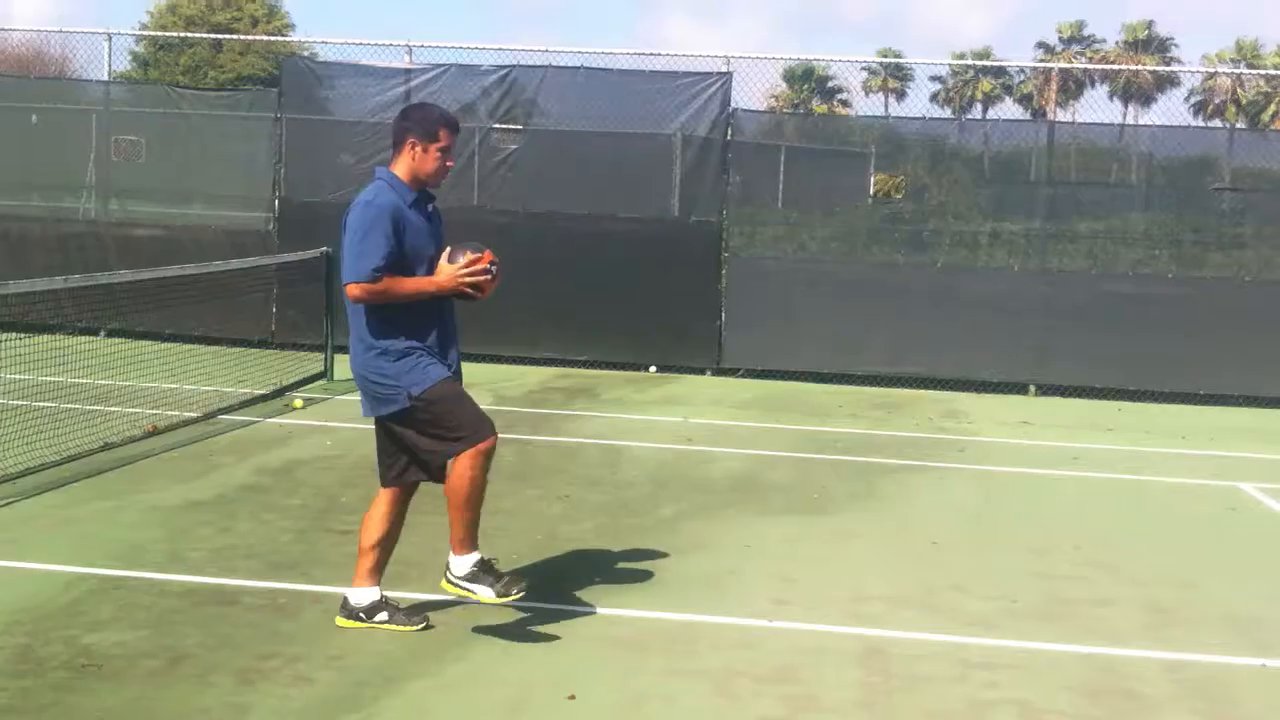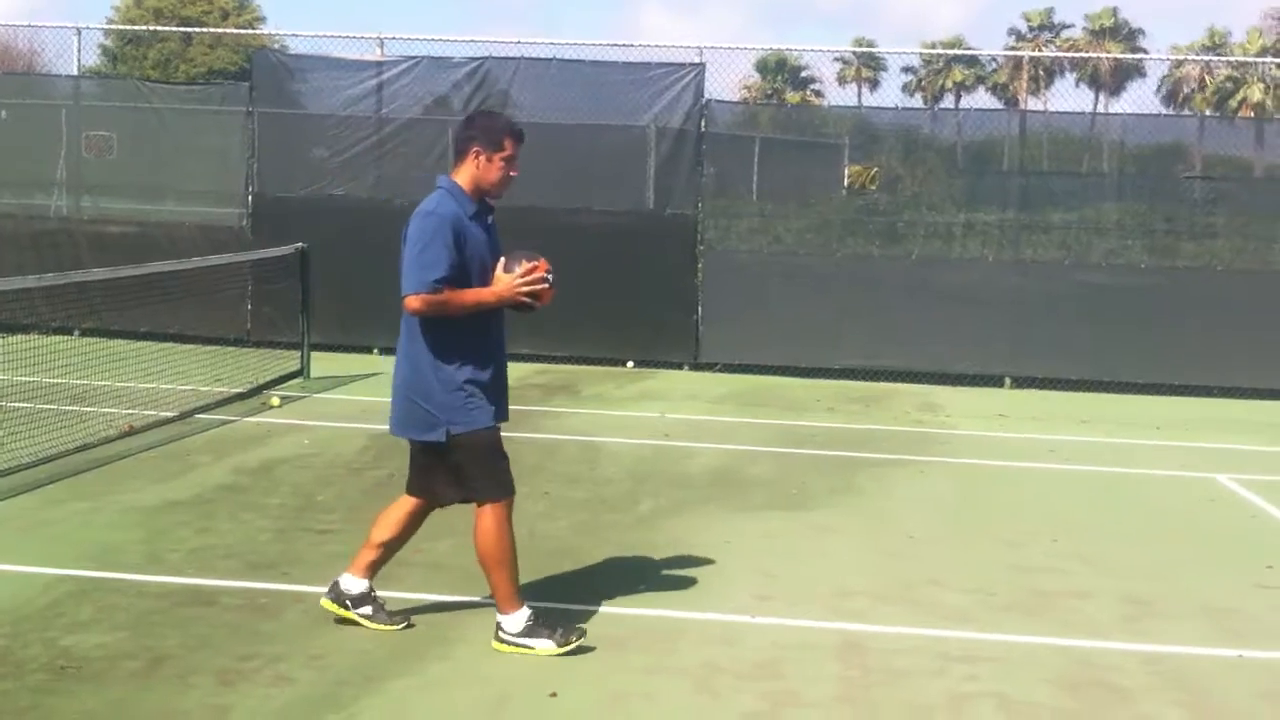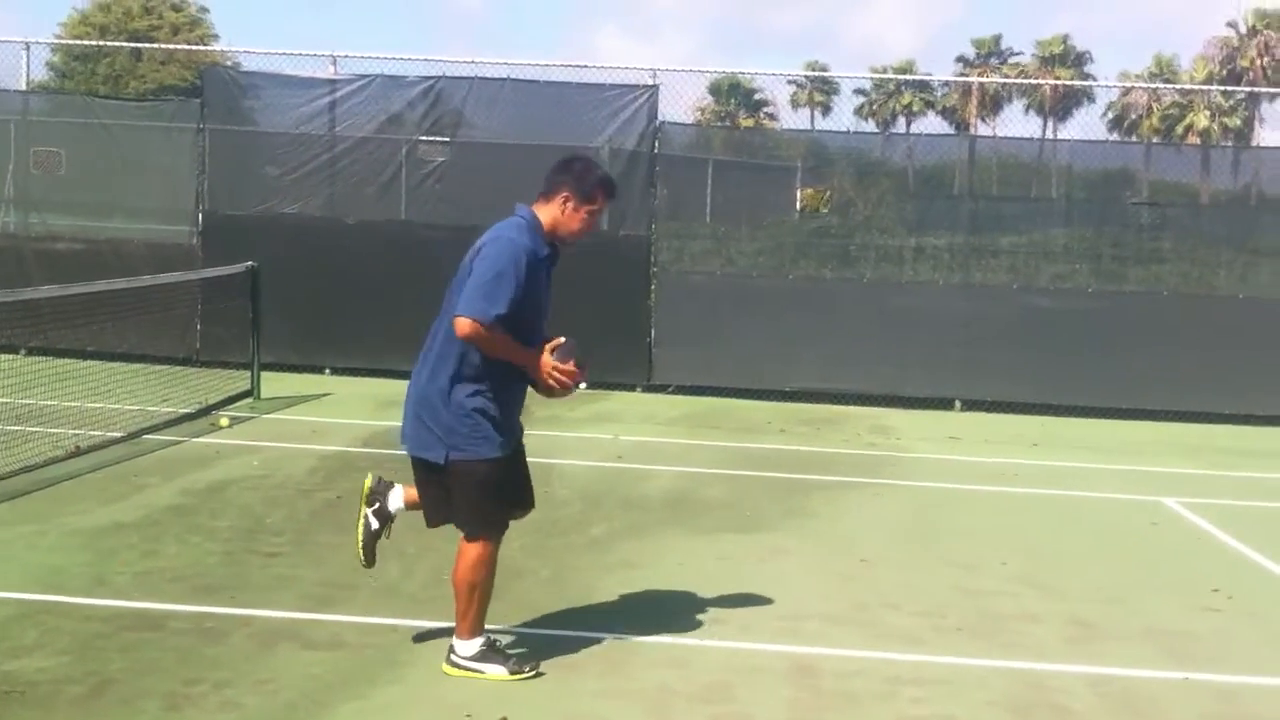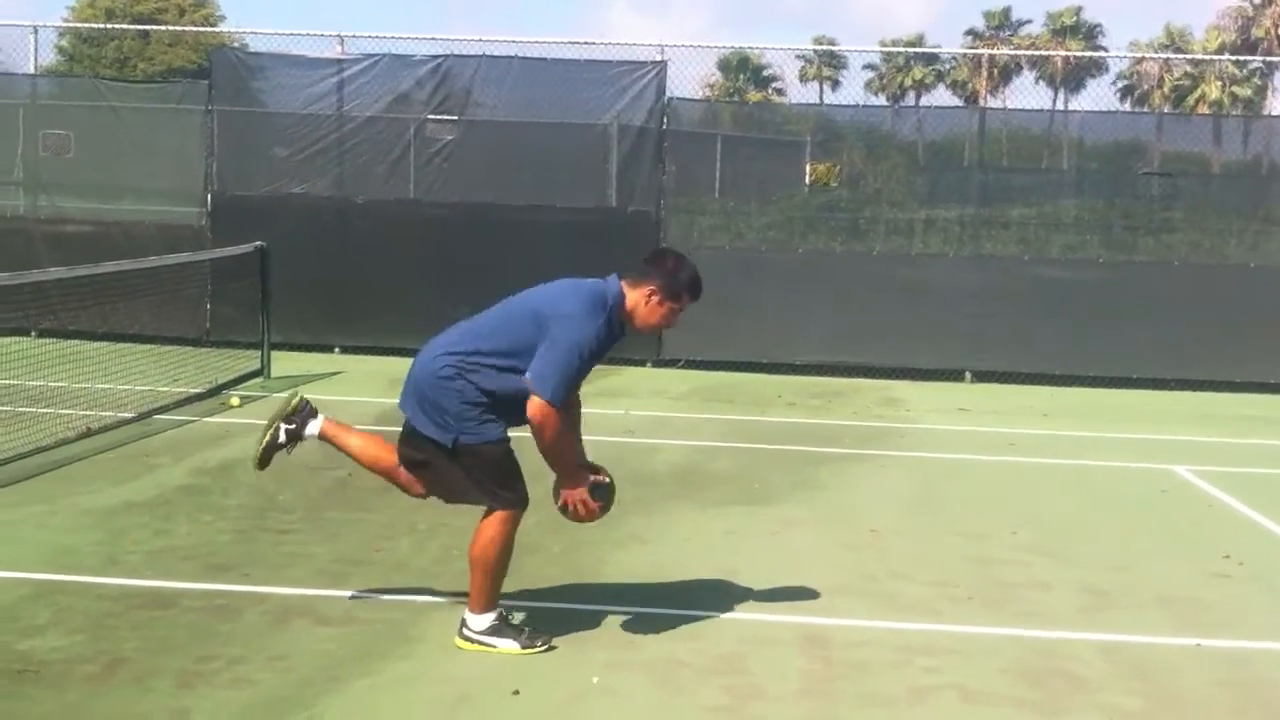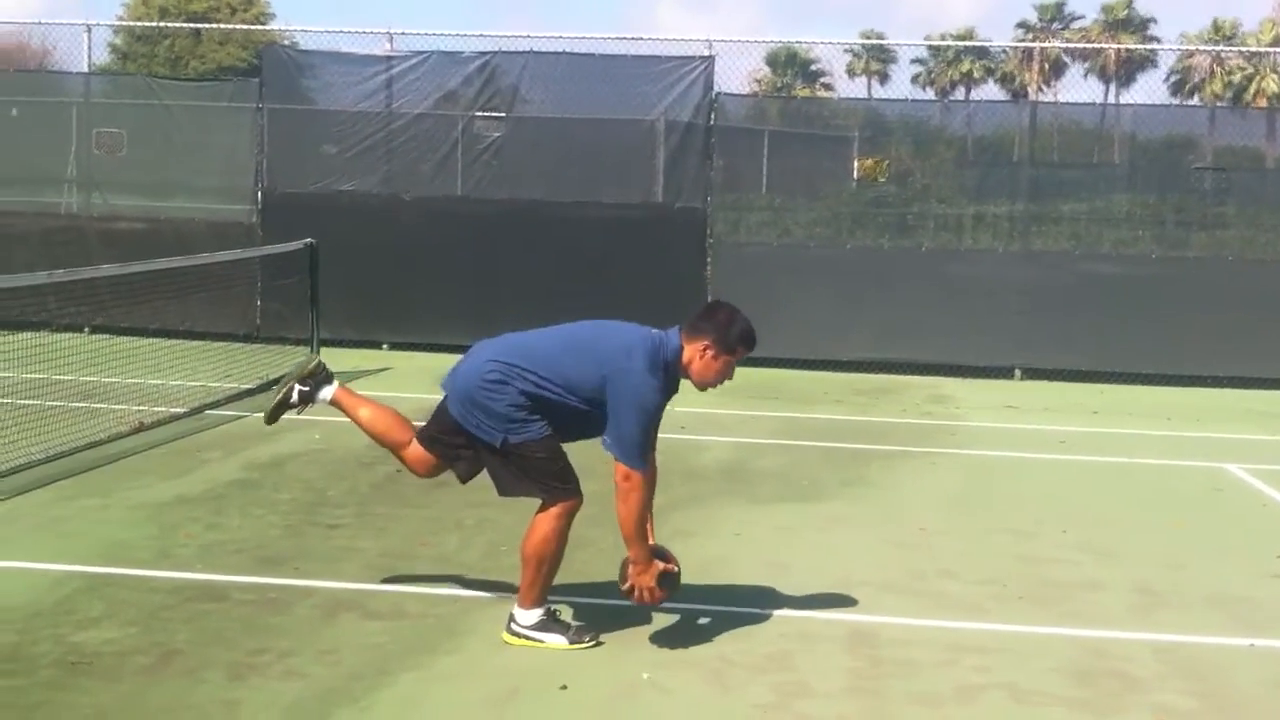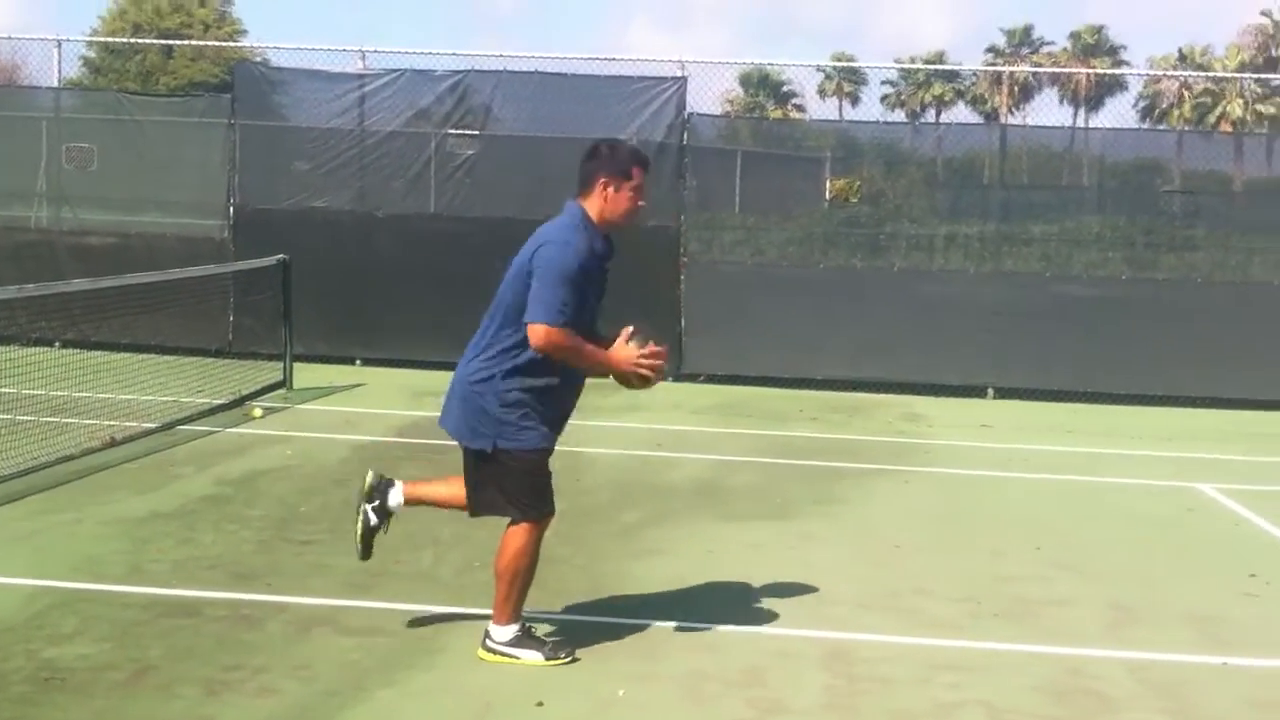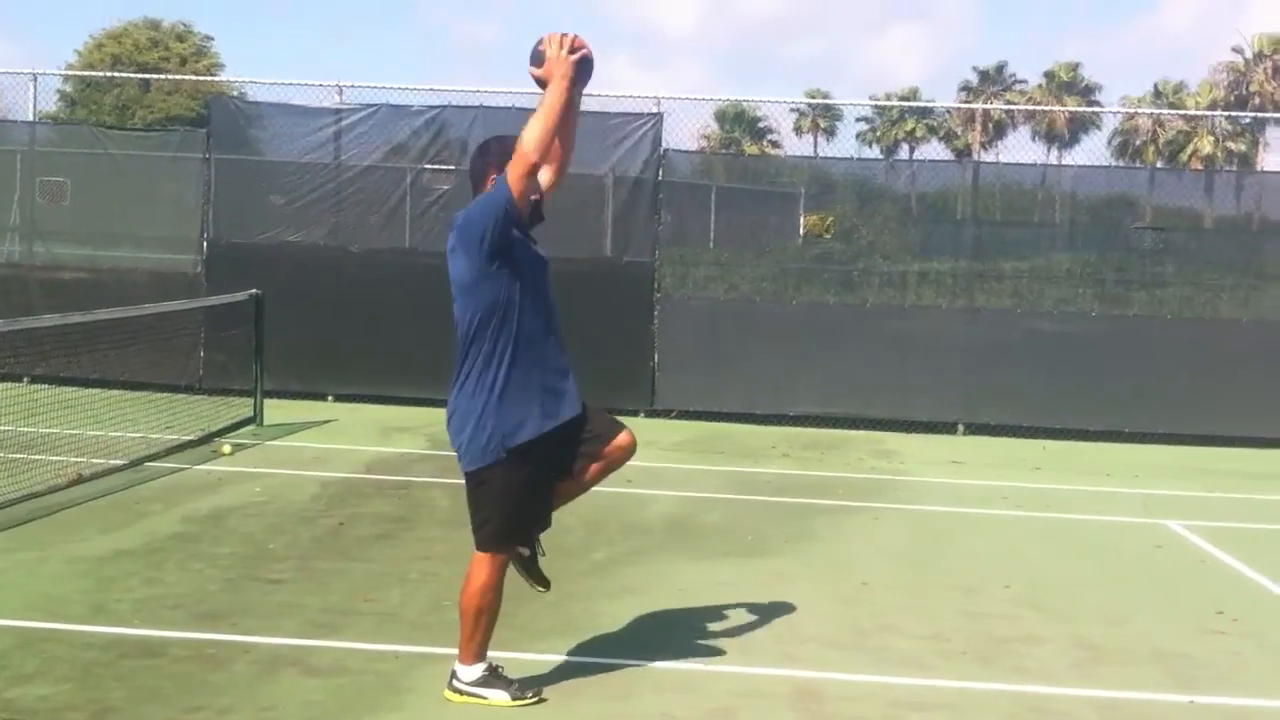
dt=0.7s
person 1, frame 1
left shoulder: (422, 205)
right shoulder: (377, 207)
right elbow: (359, 286)
left wrist: (461, 279)
right wrist: (438, 284)
left hip: (417, 364)
right hip: (396, 365)
left knee: (398, 485)
right knee: (478, 439)
left ankle: (363, 597)
right ankle: (463, 562)
person 1, frame 2
left shoulder: (476, 215)
right shoulder: (439, 216)
right elbow: (420, 299)
left wrist: (512, 290)
right wrist: (495, 294)
left hip: (452, 386)
right hip: (448, 388)
left knee: (426, 492)
right knee: (495, 497)
left ankle: (352, 585)
right ankle: (514, 621)
person 1, frame 3
left shoulder: (533, 246)
right shoulder: (510, 246)
right elbow: (469, 325)
left wrist: (541, 361)
right wrist: (532, 363)
left hip: (483, 408)
right hip: (460, 410)
left knee: (509, 505)
right knee: (484, 529)
left ankle: (393, 498)
right ankle: (468, 649)
person 1, frame 4
left shoulder: (598, 305)
right shoulder: (584, 321)
left elbow: (565, 395)
right elbow: (541, 411)
left wrist: (577, 466)
right wrist: (570, 481)
left hip: (442, 377)
right hip: (453, 387)
left knee: (412, 479)
right knee: (506, 502)
left ankle: (310, 423)
right ankle: (479, 624)
person 1, frame 5
left shoulder: (654, 355)
right shoulder: (641, 377)
left elbow: (643, 459)
right elbow: (629, 478)
left wrist: (649, 536)
right wrist: (641, 562)
left hip: (483, 376)
right hip: (497, 393)
left knee: (419, 455)
right knee: (562, 499)
left ankle: (324, 388)
right ankle: (528, 618)
person 1, frame 6
left shoulder: (585, 241)
right shoulder: (568, 244)
left elbow: (567, 324)
right elbow: (541, 335)
left wrist: (614, 351)
right wrist: (612, 363)
left hip: (511, 396)
right hip: (503, 400)
left knee: (498, 495)
right knee: (530, 515)
left ankle: (392, 495)
right ankle: (502, 634)
person 1, frame 7
left shoulder: (509, 229)
right shoulder: (476, 229)
left elbow: (554, 161)
right elbow: (528, 155)
left wrist: (567, 84)
right wrist: (559, 79)
left hip: (542, 405)
right hip: (497, 420)
left knee: (616, 444)
right knee: (494, 552)
left ankle: (527, 527)
right ankle: (469, 674)
